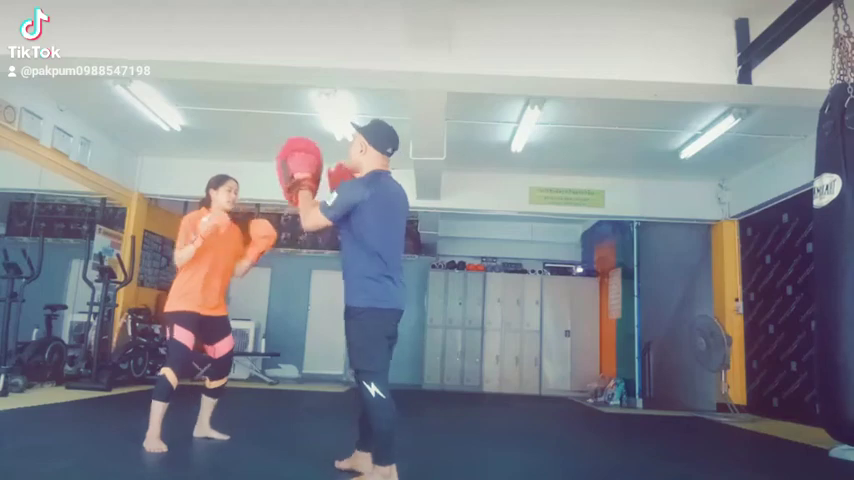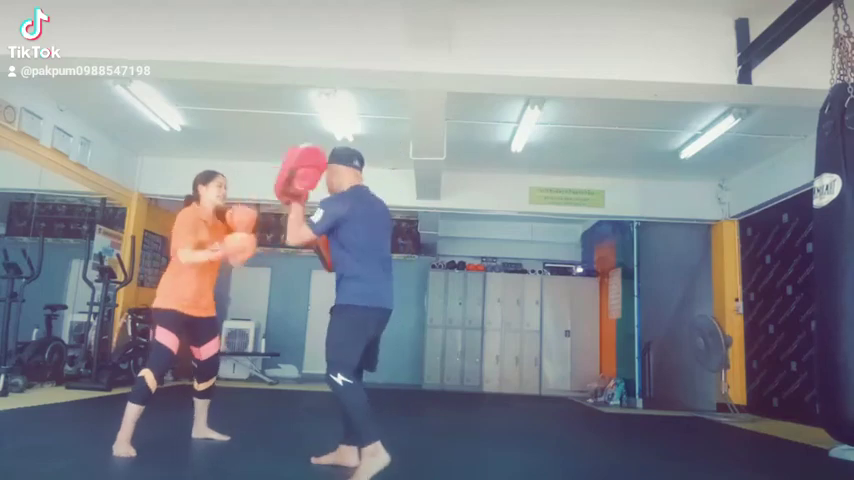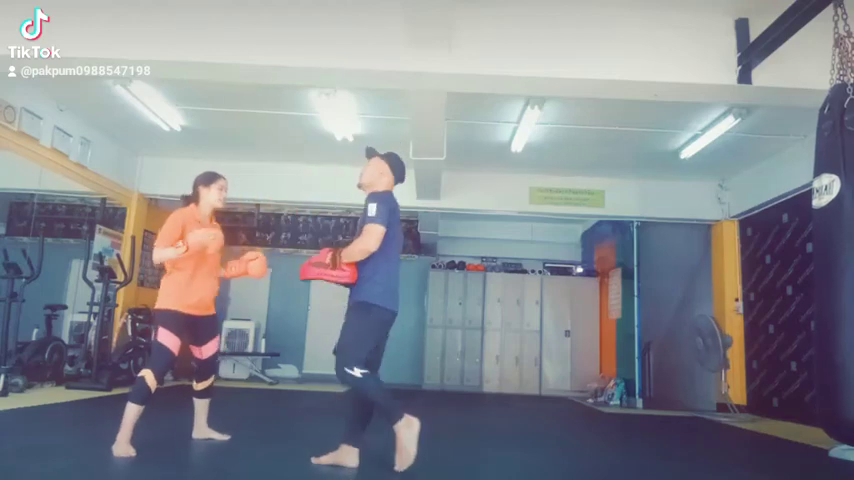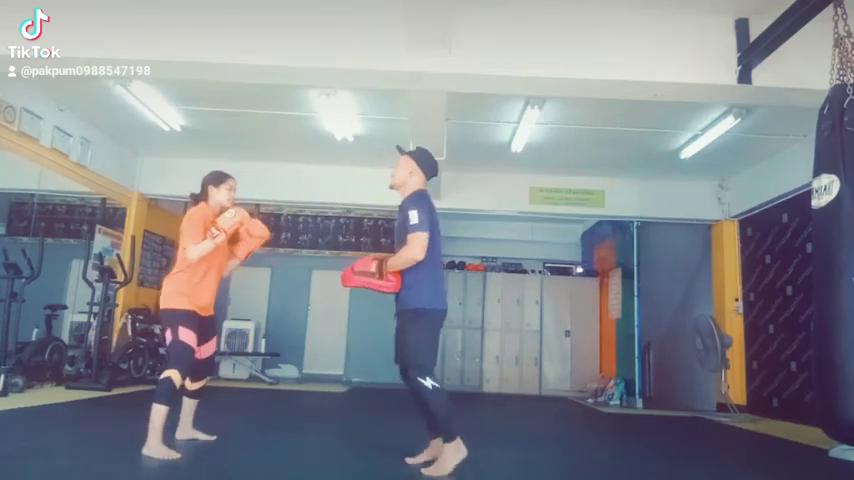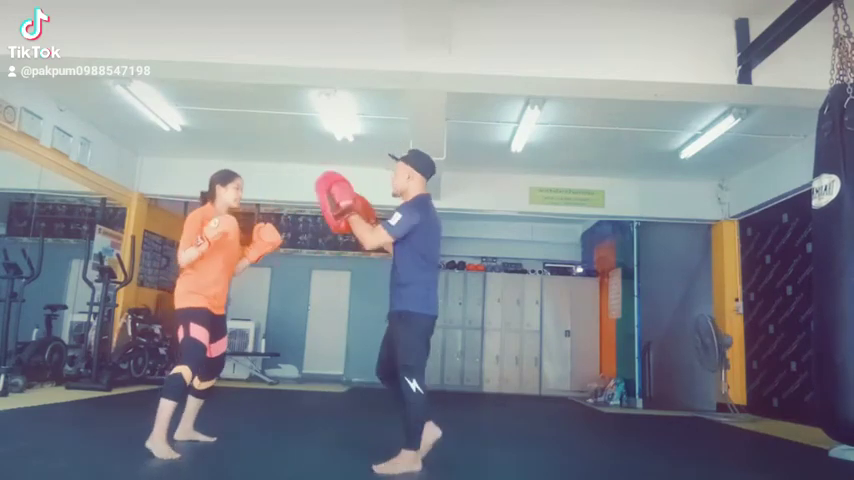
dt=0.5s
person 1, frame 1
left shoulder: (357, 187)
right shoulder: (395, 191)
left elbow: (309, 222)
left wrist: (303, 186)
left hip: (367, 303)
right hip: (389, 302)
left knee: (372, 383)
right knee: (370, 381)
person 1, frame 2
left shoulder: (338, 204)
right shoulder: (379, 207)
left elbow: (295, 236)
left wrist: (297, 199)
right wrist: (325, 241)
left hip: (355, 302)
right hip: (381, 303)
left knee: (339, 374)
right knee: (350, 374)
left ankle: (373, 449)
right ankle: (349, 448)
person 1, frame 3
left shoulder: (378, 199)
right shoulder: (387, 204)
left elbow: (370, 244)
left wrist: (337, 258)
right wrist: (342, 262)
left hip: (371, 301)
right hip: (381, 302)
left knee: (348, 367)
right knee: (361, 372)
left ankle: (401, 422)
right ankle: (349, 448)
person 1, frame 4
left shoulder: (415, 203)
right shoulder: (415, 205)
left elbow: (415, 252)
left wrist: (383, 265)
right wrist: (389, 266)
left hip: (421, 306)
right hip: (414, 305)
left knee: (421, 376)
right knee: (414, 375)
left ankle: (453, 443)
right ankle: (439, 442)
person 1, frame 5
left shoulder: (414, 209)
right shoulder: (421, 210)
left elbow: (371, 240)
right elbow: (395, 246)
left wrist: (349, 213)
right wrist: (362, 219)
left hip: (412, 308)
right hip: (411, 307)
left knee: (409, 377)
right knee: (386, 371)
left ankle: (411, 454)
right ankle: (425, 427)
person 2, frame 1
left shoulder: (234, 231)
right shoulder: (192, 219)
left elbow: (237, 270)
right elbow: (180, 260)
left wrist: (257, 248)
right wrist: (202, 234)
left hip: (214, 308)
right hip: (185, 304)
left knee: (222, 365)
right knee: (177, 362)
left ankle: (203, 426)
right ankle: (153, 434)
person 2, frame 2
left shoulder: (217, 223)
right shoulder: (188, 216)
right elbow: (188, 256)
right wrist: (225, 249)
left hip: (203, 309)
right hip: (173, 304)
left knee: (210, 366)
right knee: (159, 364)
left ankle: (201, 427)
right ankle: (123, 438)
person 2, frame 3
left shoulder: (215, 228)
right shoulder: (180, 217)
right elbow: (157, 255)
left wrist: (240, 267)
right wrist: (188, 245)
left hip: (204, 308)
right hip: (174, 304)
left knee: (208, 366)
right knee: (159, 365)
left ankle: (201, 427)
right ankle: (123, 438)
person 2, frame 4
left shoulder: (218, 222)
right shoulder: (196, 215)
left elbow: (221, 271)
right elbow: (192, 254)
right wrist: (221, 232)
left hip: (203, 305)
right hip: (179, 301)
left knee: (204, 365)
right knee: (181, 363)
left ankle: (185, 427)
right ankle: (153, 441)
person 2, frame 5
left shoulder: (232, 224)
right shoulder: (198, 217)
left elbow: (234, 268)
right elbow: (183, 260)
left wrist: (258, 249)
right wrist: (208, 238)
left hip: (215, 304)
right hip: (192, 300)
left knee: (213, 365)
right knee: (191, 361)
left ankle: (185, 429)
right ankle: (157, 437)
